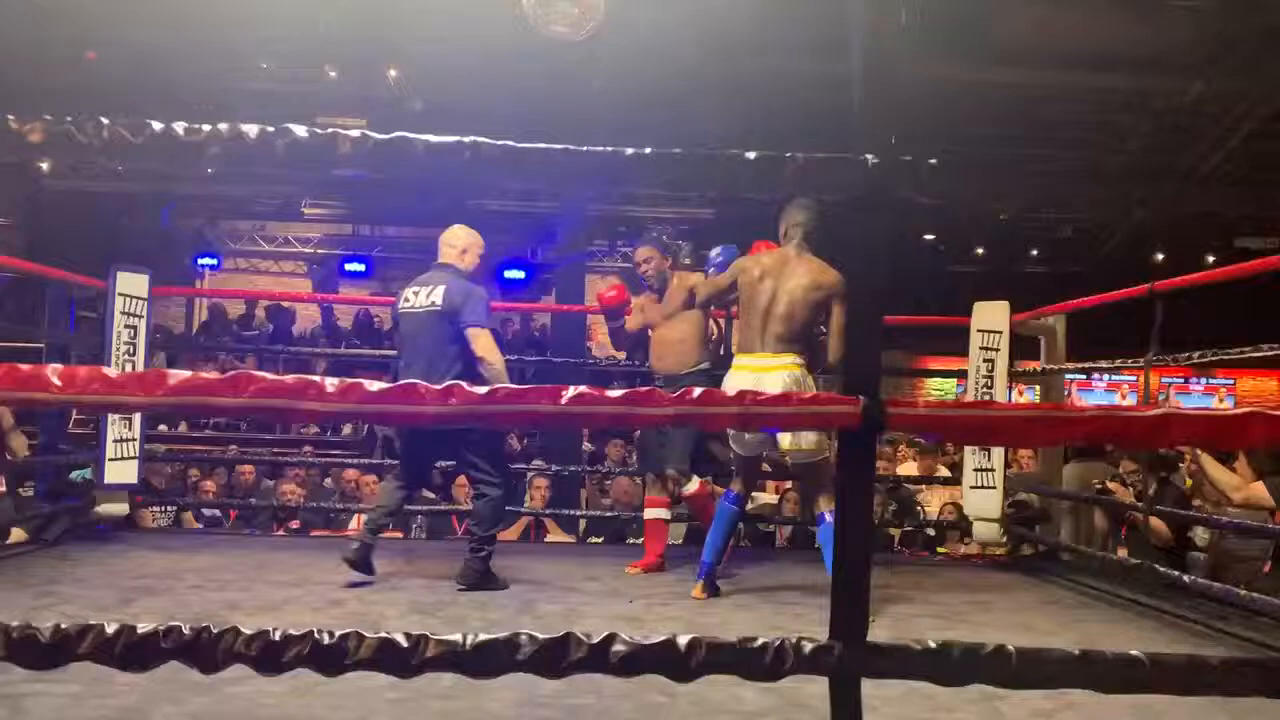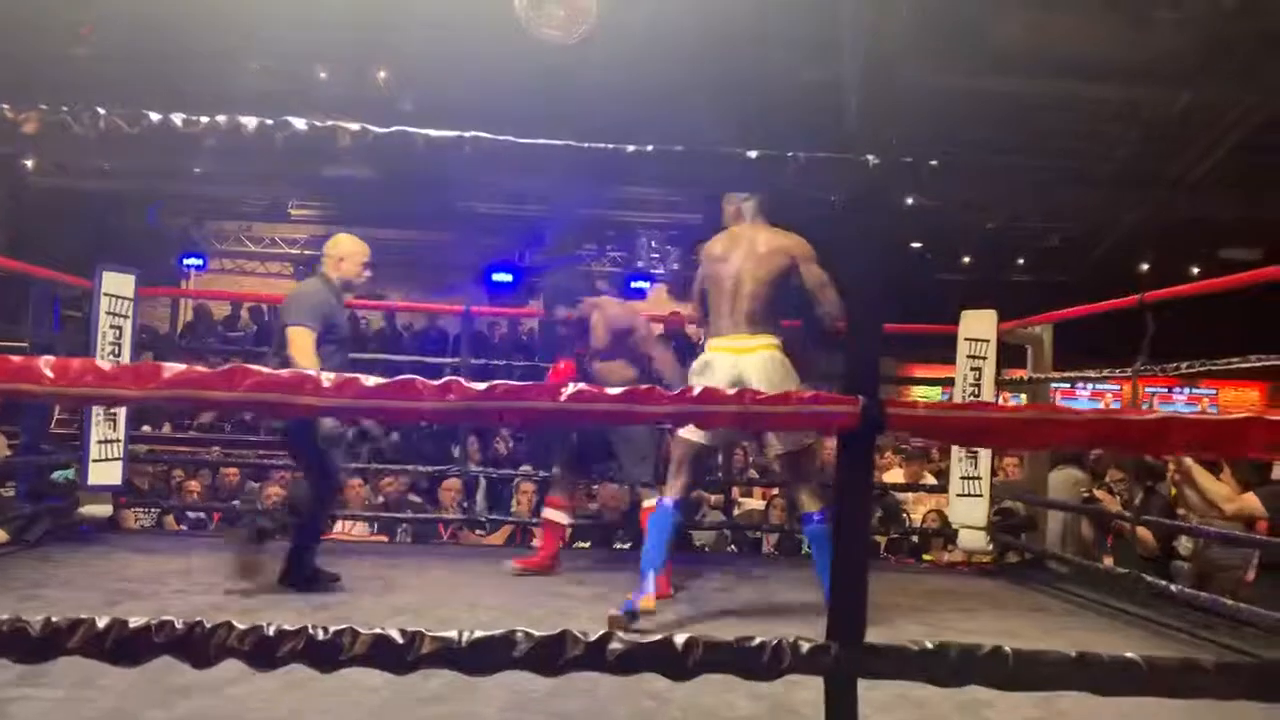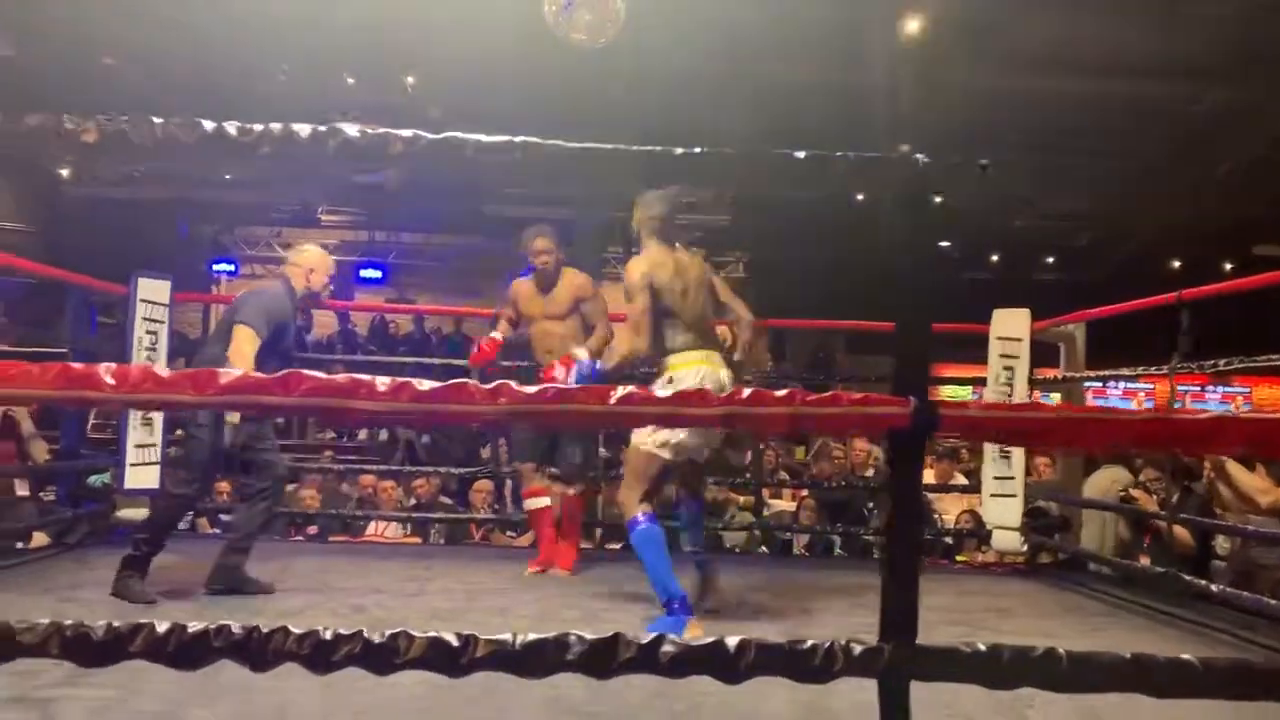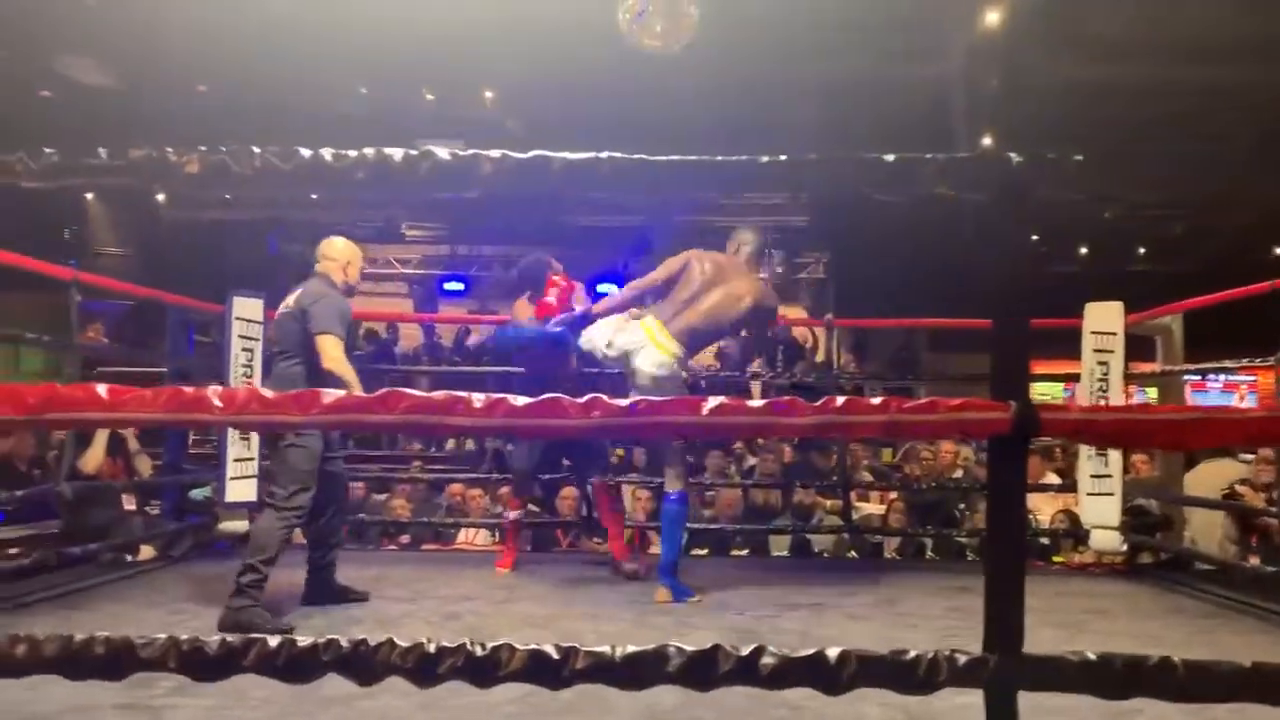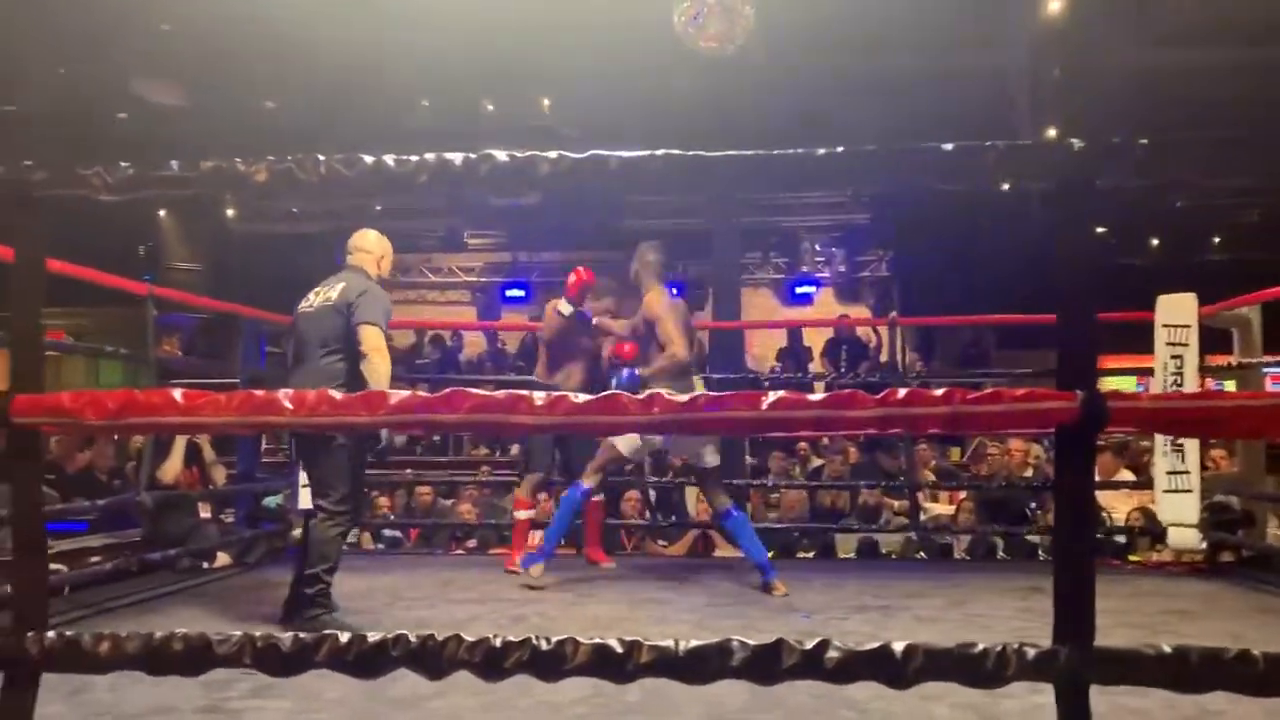
dt=0.5s
person 1, frame 1
left shoulder: (747, 264)
right shoulder: (830, 279)
left elbow: (702, 299)
right elbow: (835, 356)
left wrist: (715, 267)
left hip: (741, 379)
right hip: (787, 379)
left knee: (742, 482)
right knee: (823, 497)
left ankle: (704, 577)
person 1, frame 2
left shoulder: (711, 248)
right shoulder: (792, 245)
right elbow: (833, 316)
left hip: (716, 363)
right hip: (766, 362)
left knee: (677, 484)
right knee: (805, 489)
left ankle: (646, 587)
person 1, frame 3
left shoulder: (640, 268)
right shoulder: (696, 263)
left elbow: (639, 348)
right elbow: (744, 320)
right wrist: (738, 368)
left hip: (683, 380)
right hip: (718, 377)
left knee: (632, 501)
right knee: (687, 480)
left ankle: (679, 616)
right ankle: (702, 563)
person 1, frame 4
left shoulder: (697, 258)
right shoulder: (764, 300)
left elbow: (637, 288)
right elbow: (751, 354)
left wrist: (580, 315)
left hip: (631, 334)
right hip: (663, 364)
left knee: (580, 329)
right knee: (675, 475)
right ankle: (668, 581)
person 1, frame 5
left shoulder: (653, 302)
right shoulder: (672, 303)
left elbow: (683, 356)
left wrist: (636, 375)
left knee: (591, 476)
right knee: (719, 499)
left ankle: (542, 559)
right ankle: (769, 576)
person 2, frame 1
left shoulder: (411, 291)
right shoulder: (468, 291)
right elbow: (485, 352)
left knee: (408, 478)
right knee: (491, 483)
left ankle: (365, 542)
right ankle: (477, 567)
person 2, frame 2
left shoulder: (328, 299)
right shoulder: (313, 295)
right elbow: (301, 352)
left knee: (322, 482)
right knee: (326, 480)
left ankle: (300, 566)
right ankle: (259, 537)
person 2, frame 3
left shoulder: (282, 303)
right shoulder: (269, 299)
right elbow: (239, 355)
right wrist: (233, 414)
left knee: (269, 478)
right knee: (189, 487)
left ankle: (228, 569)
right ankle: (133, 569)
person 2, frame 4
left shoulder: (305, 295)
right shoulder: (328, 300)
right elbow: (332, 361)
left knee: (332, 493)
right knee: (287, 505)
left ankle: (321, 581)
right ankle: (243, 602)
person 2, frame 5
left shoulder: (316, 293)
right shoulder: (368, 293)
left elbow: (296, 355)
right elbow: (373, 350)
left knee: (324, 506)
right knee: (337, 510)
left ankle: (300, 600)
right ankle: (313, 610)
person 3, frame 1
left shoulder: (691, 284)
right shoulder: (643, 302)
right elbow: (624, 343)
right wrist: (613, 316)
left hip: (691, 384)
right hip: (660, 387)
left knee: (677, 470)
right knee: (653, 473)
right ankle: (653, 555)
person 3, frame 2
left shoulder: (614, 313)
right shoulder: (565, 323)
left elbow: (656, 352)
right elbow: (569, 364)
right wrist: (561, 372)
left knee: (642, 483)
right knee: (563, 476)
right ankle: (547, 555)
person 3, frame 3
left shoulder: (580, 283)
right shoulder: (519, 289)
left elbow: (603, 330)
right elbow: (508, 321)
left wrist: (578, 362)
right wrist: (492, 340)
left hip: (575, 381)
right hip: (541, 382)
left knee: (571, 469)
right knee: (526, 462)
left ankle: (569, 546)
right ankle: (547, 545)
person 3, frame 4
left shoulder: (575, 293)
right shoulder: (522, 310)
right wrist: (552, 305)
left hip: (572, 391)
right hip: (538, 396)
left knee: (598, 469)
right knee: (520, 473)
left ankle: (620, 550)
right ankle: (509, 549)
person 3, frame 5
right shoulder: (558, 308)
left elbow: (609, 367)
right elbow: (547, 337)
right wrist: (569, 301)
right knee: (535, 475)
left ankle: (592, 546)
right ankle: (517, 548)
